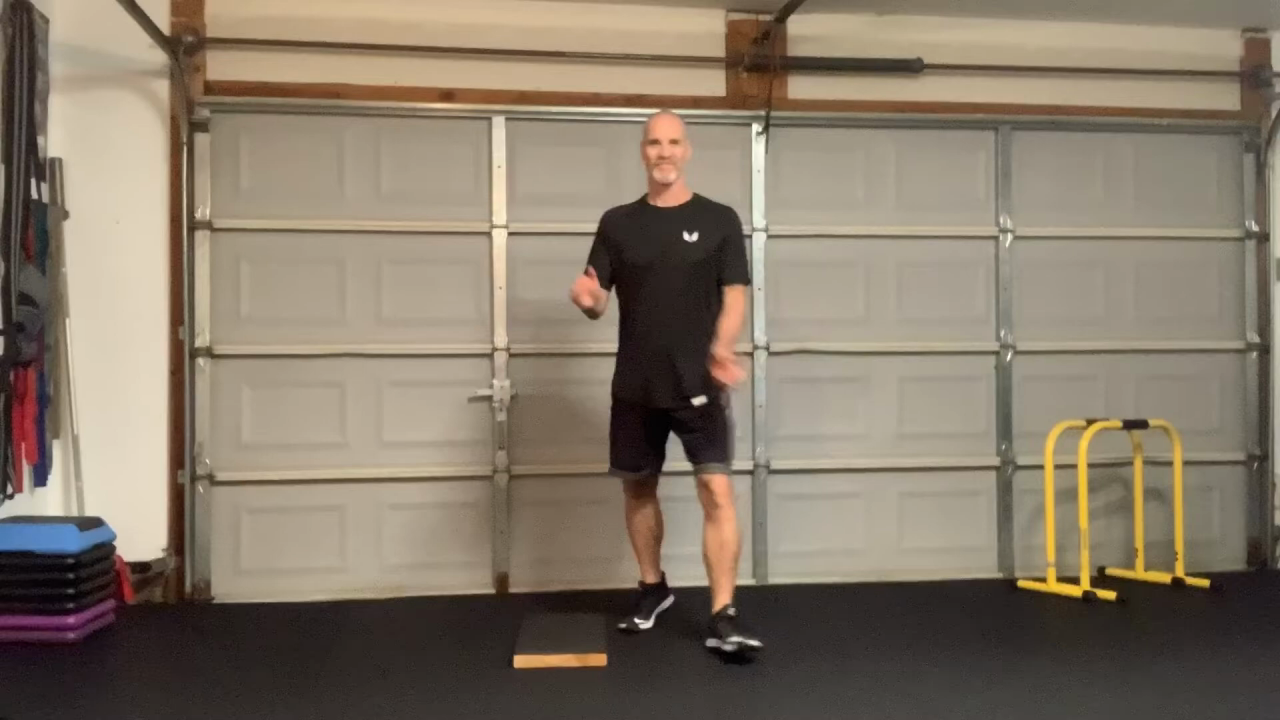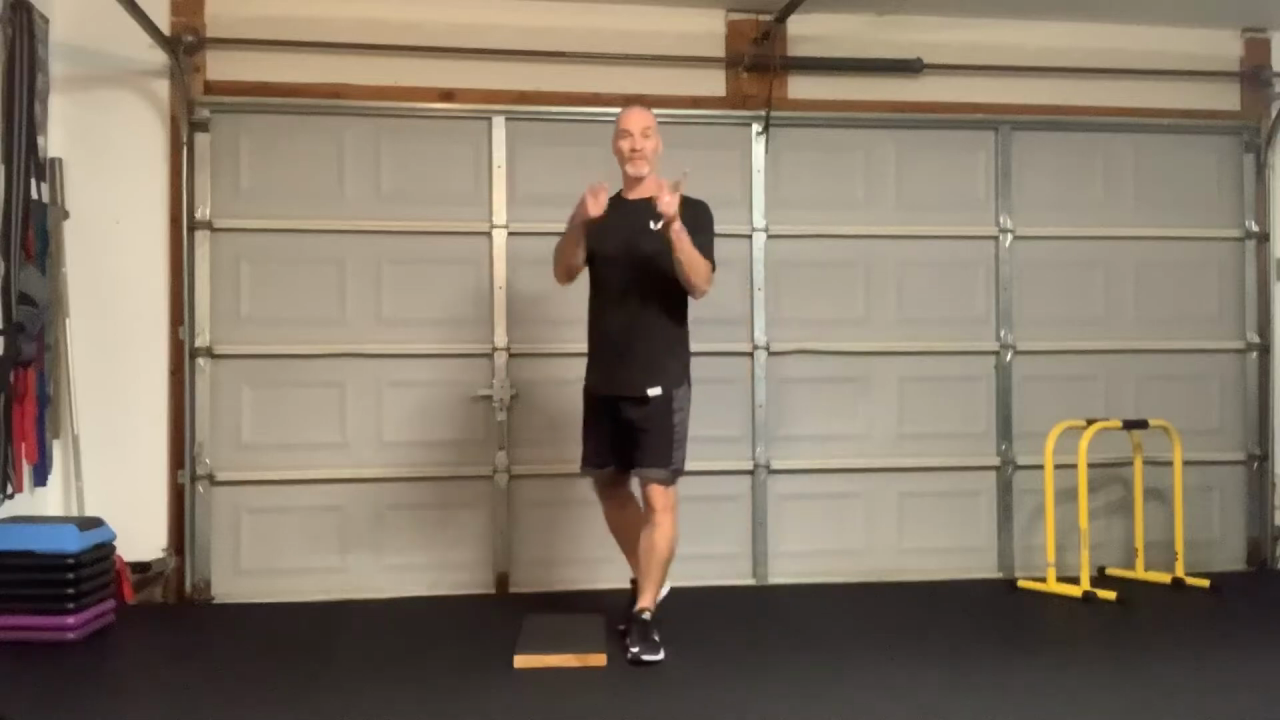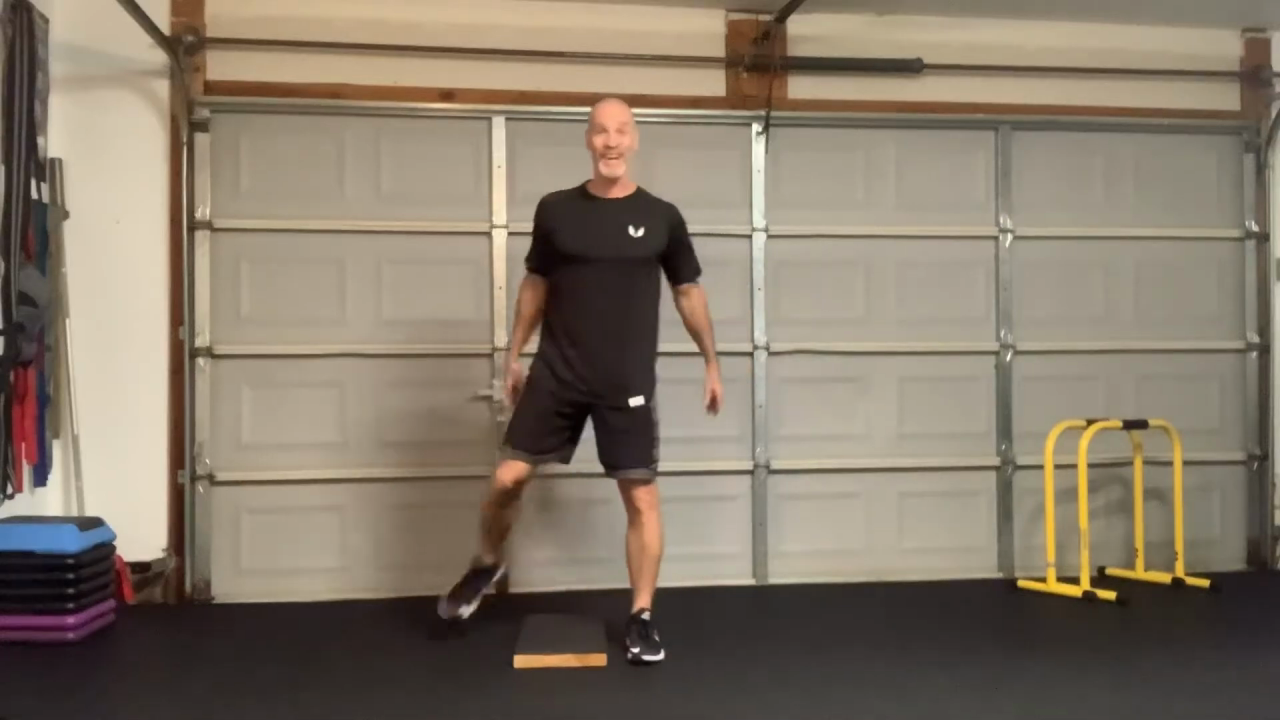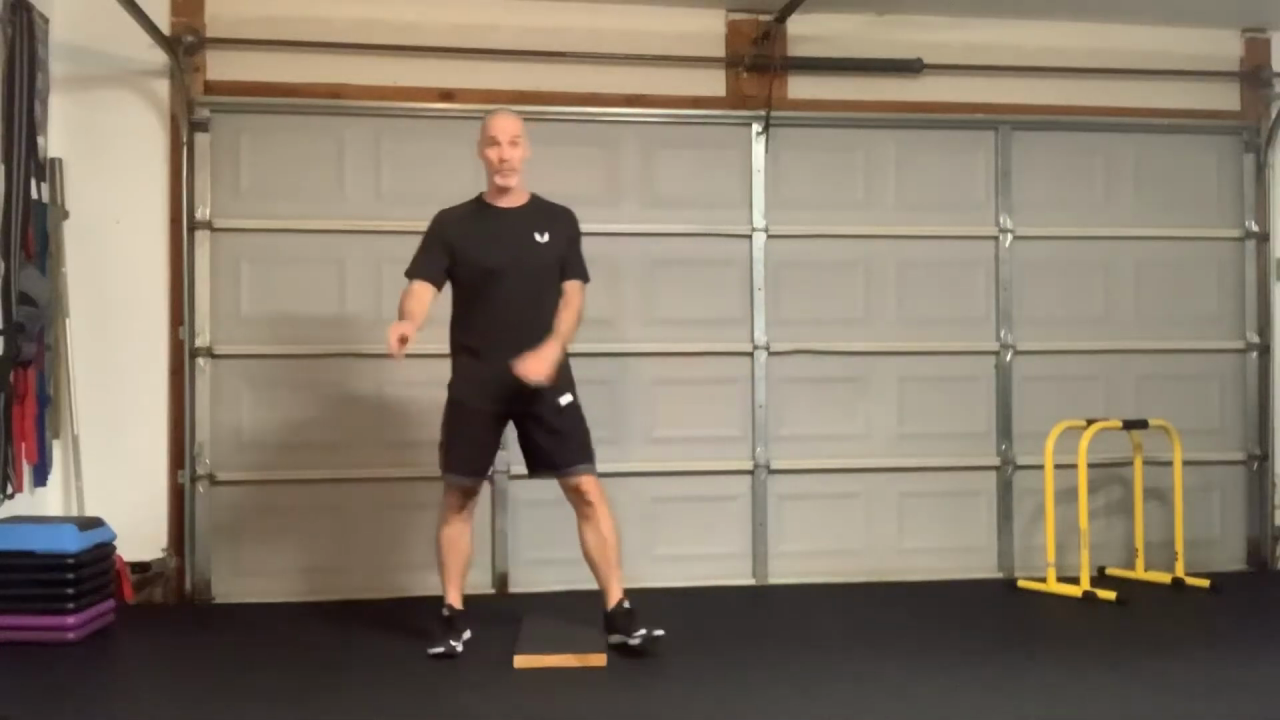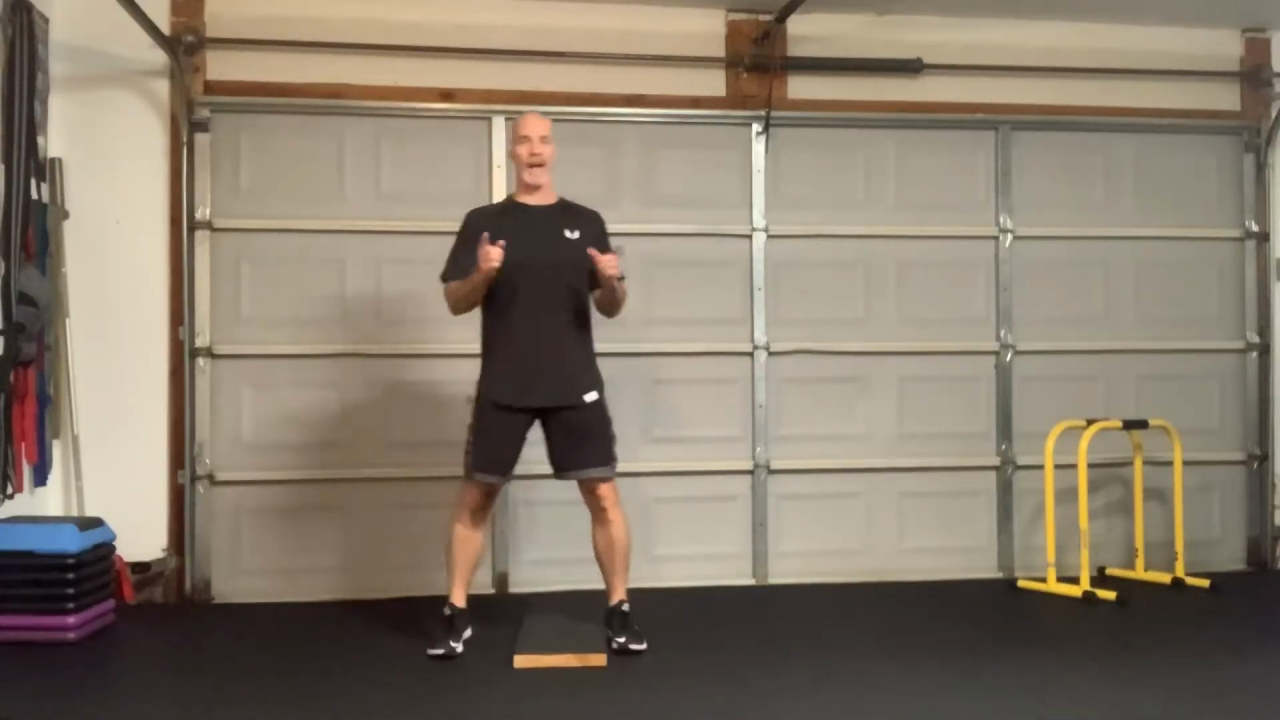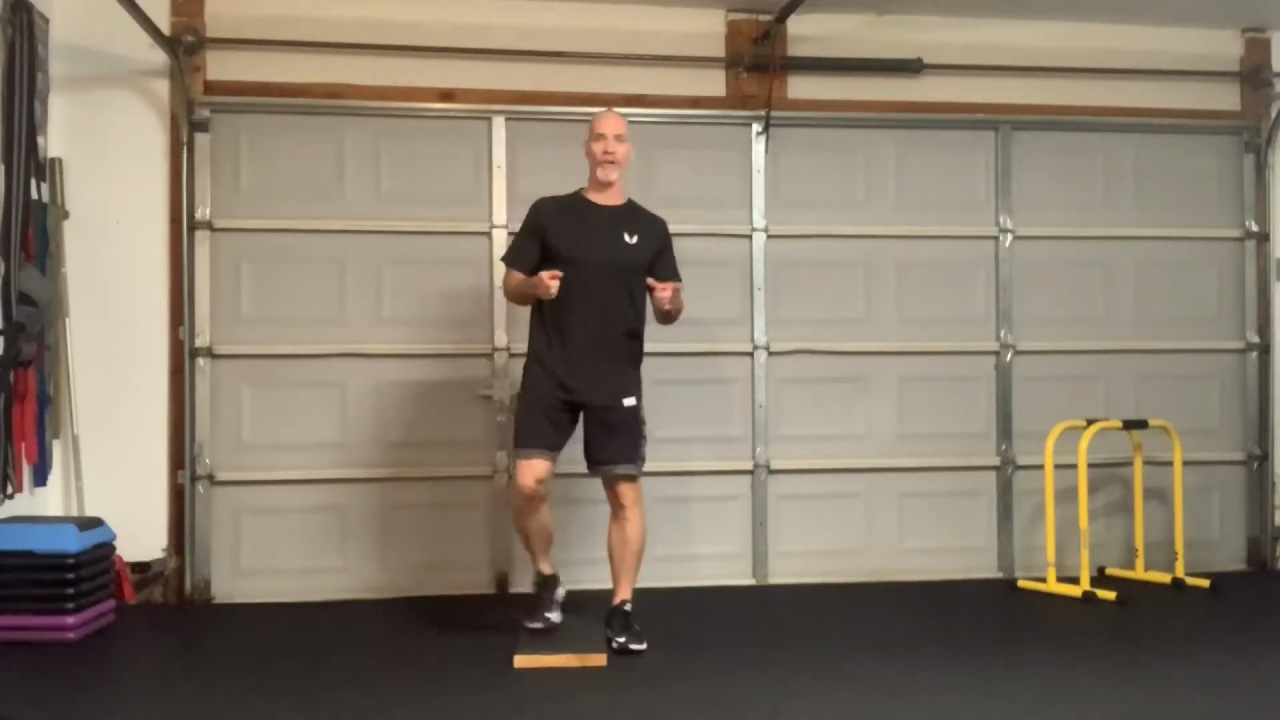
dt=0.5s
person 1, frame 1
left shoulder: (719, 220)
right shoulder: (616, 223)
left elbow: (734, 296)
right elbow: (599, 301)
left wrist: (725, 346)
right wrist: (585, 300)
left hip: (699, 384)
right hip: (635, 384)
left knee: (716, 491)
right knee: (638, 489)
left ankle: (724, 615)
right ankle: (653, 586)
person 1, frame 2
left shoulder: (691, 212)
right shoulder: (597, 212)
left elbow: (699, 283)
right elbow: (564, 272)
left wrist: (673, 223)
right wrist: (580, 222)
left hip: (661, 377)
right hip: (604, 379)
left knee: (657, 496)
right knee: (610, 486)
left ankle: (643, 616)
right ankle: (647, 582)
person 1, frame 3
left shoulder: (661, 218)
right shoulder: (555, 210)
left elbow: (689, 294)
right elbow: (536, 287)
left wrist: (711, 366)
right wrist: (515, 358)
left hip: (626, 384)
right hip: (555, 376)
left knee: (640, 498)
right knee: (508, 478)
left ankle: (640, 617)
right ankle: (487, 565)
person 1, frame 4
left shoulder: (558, 220)
right shoulder: (453, 223)
left elbow: (572, 297)
right elbow: (421, 287)
left wrist: (551, 350)
right wrist: (405, 323)
left hip: (544, 383)
right hip: (474, 388)
left knee: (587, 492)
right knee: (458, 498)
left ankle: (618, 611)
right ankle: (453, 614)
person 1, frame 5
left shoulder: (586, 222)
right shoulder: (483, 221)
left elbow: (609, 303)
right elbow: (455, 300)
left wrist: (612, 282)
right wrist: (481, 274)
left hip: (575, 383)
right hip: (504, 386)
left knee: (603, 495)
right knee: (474, 499)
left ankle: (618, 611)
right ankle: (456, 612)
person 1, frame 6
left shoulder: (651, 228)
right shoulder: (549, 213)
left elbow: (669, 306)
right elbow: (510, 284)
left wrist: (670, 303)
right wrist: (534, 286)
left hip: (617, 379)
right hip: (549, 374)
left knee: (625, 494)
right knee: (528, 483)
left ankle: (621, 609)
right ankle: (547, 580)
